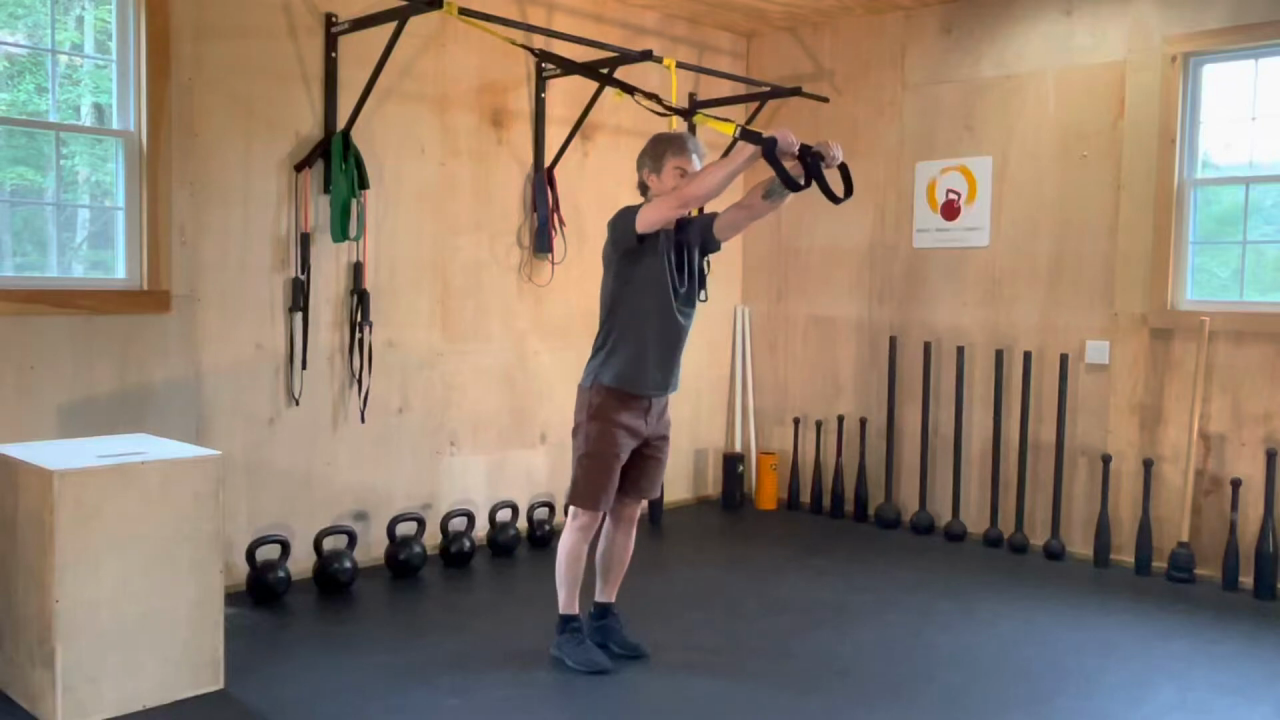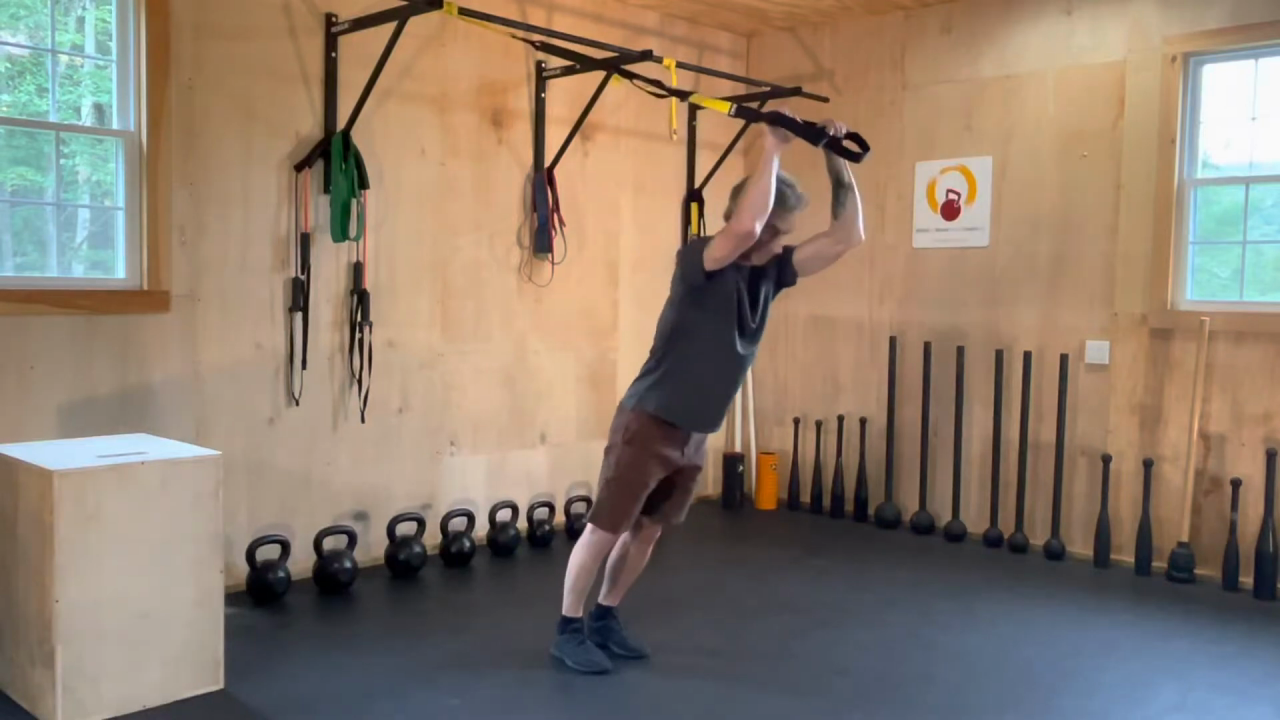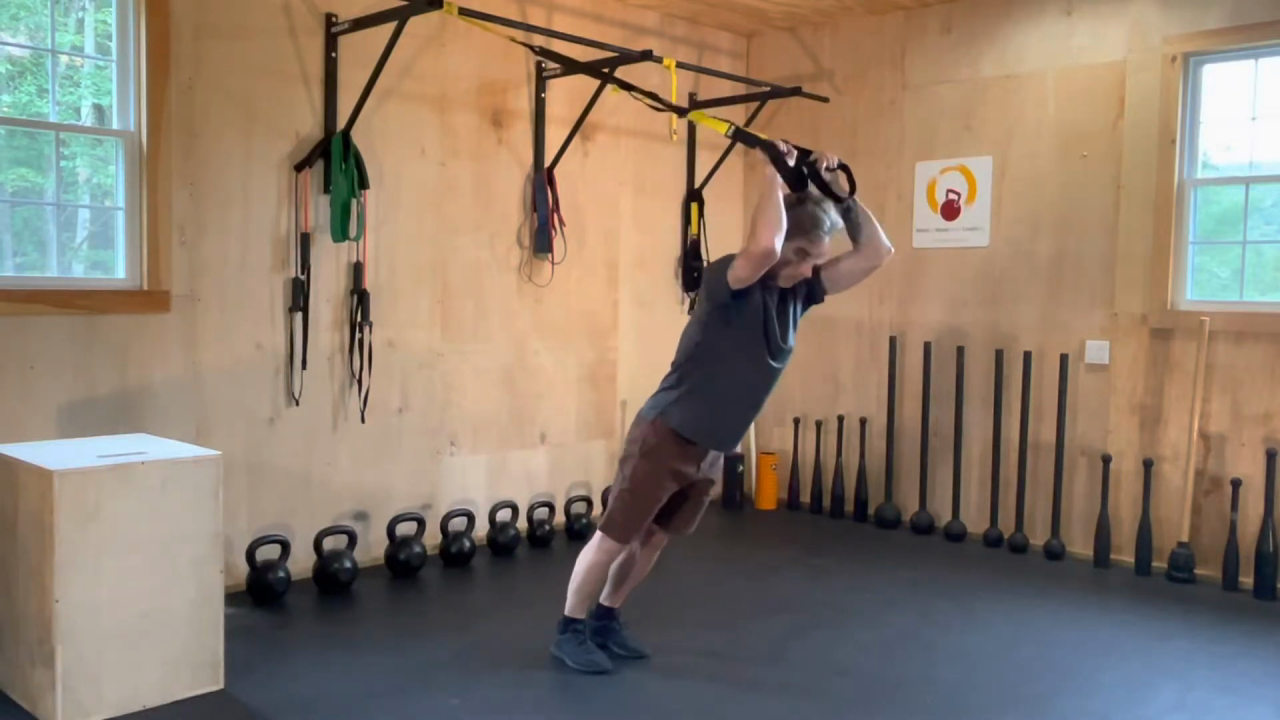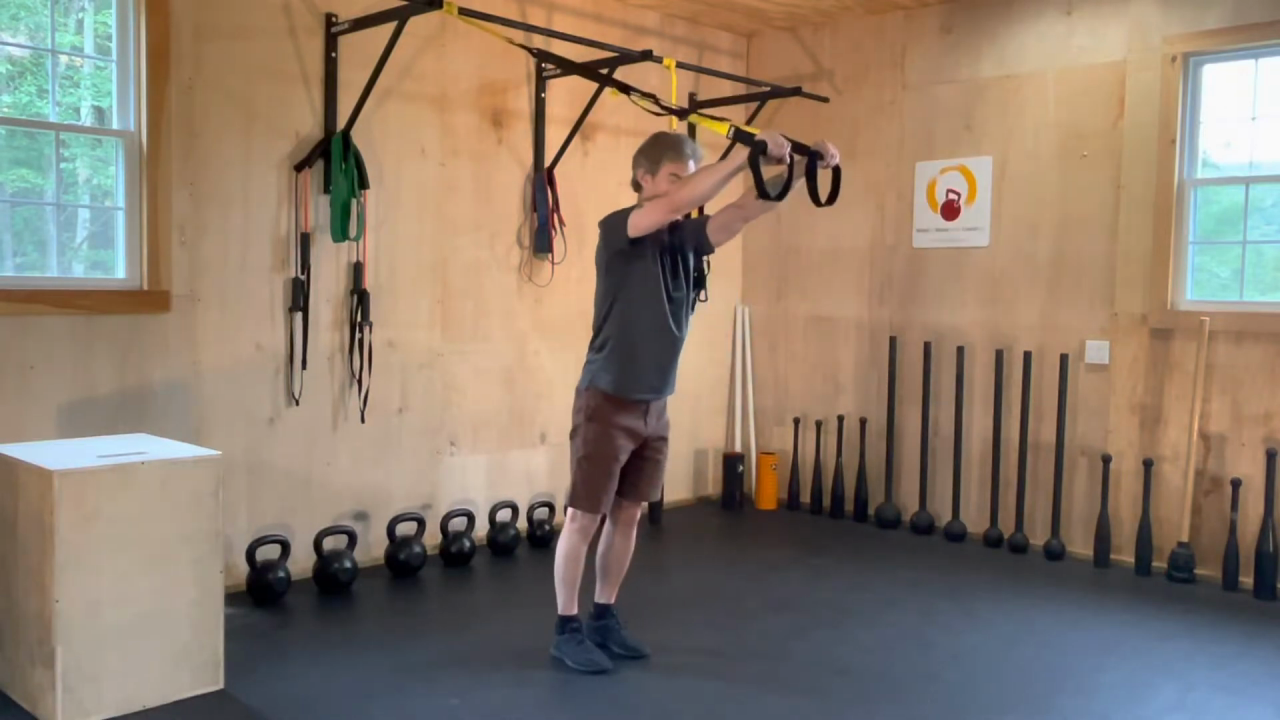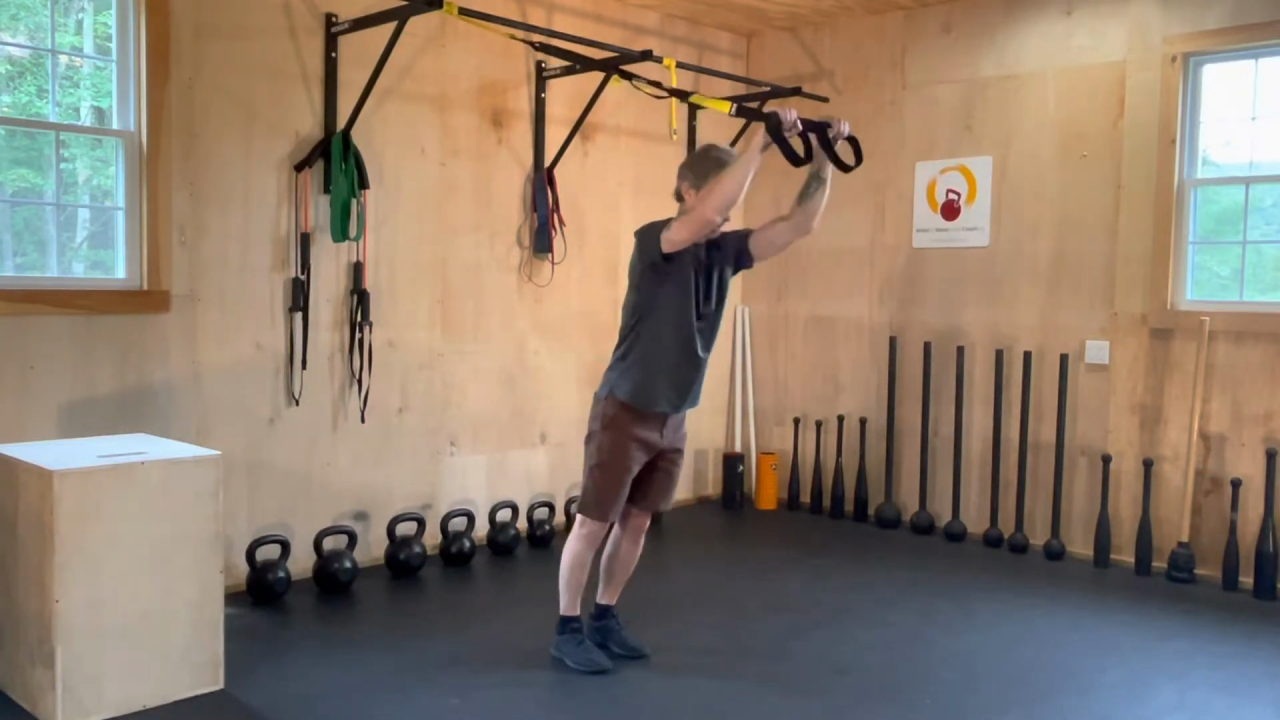
dt=1s
person 1, frame 1
left shoulder: (691, 234)
right shoulder: (627, 227)
left elbow: (753, 206)
right elbow: (687, 196)
left wrist: (802, 166)
right wrist: (753, 149)
left hip: (655, 403)
right hip: (609, 398)
left knee: (627, 513)
right knee: (585, 516)
left ankle: (603, 618)
right ankle: (567, 629)
person 1, frame 2
left shoulder: (771, 270)
right shoulder: (700, 260)
left elbow: (846, 235)
right elbow: (743, 228)
left wrist: (837, 162)
right wrist: (772, 151)
left hip: (694, 435)
right hip: (647, 424)
left knee: (646, 531)
right knee: (605, 530)
left ankle: (604, 620)
right ankle: (568, 630)
person 1, frame 3
left shoulder: (797, 289)
right shoulder: (727, 280)
left elbow: (875, 252)
right elbow: (762, 249)
left wrist: (837, 189)
right wrist: (775, 175)
left hip: (710, 449)
right hip: (664, 436)
left knee: (652, 539)
right knee: (614, 538)
left ankle: (605, 620)
right ankle: (569, 630)
person 1, frame 4
left shoulder: (685, 237)
right shoulder: (618, 231)
left elbow: (748, 209)
right elbow: (675, 203)
left wrist: (799, 170)
right wrist: (747, 153)
left hip: (654, 406)
right hip: (606, 403)
left knee: (626, 516)
right knee: (584, 518)
left ankle: (603, 619)
right ankle: (567, 630)
person 1, frame 5
left shoulder: (724, 249)
right shoulder: (656, 241)
left elbow: (798, 221)
right elbow: (706, 217)
left wrist: (821, 160)
right wrist: (759, 143)
left hip: (672, 418)
right hip: (624, 412)
left knee: (636, 524)
right knee: (593, 524)
left ankle: (603, 621)
right ankle: (567, 631)
